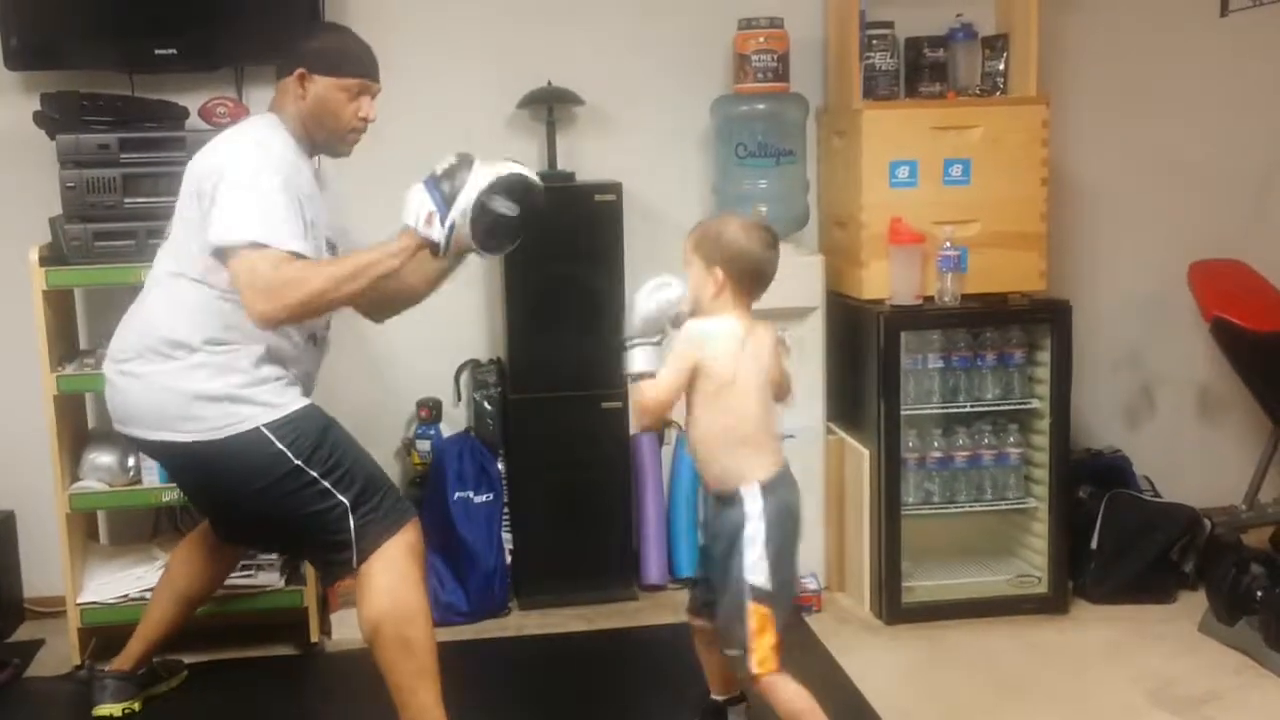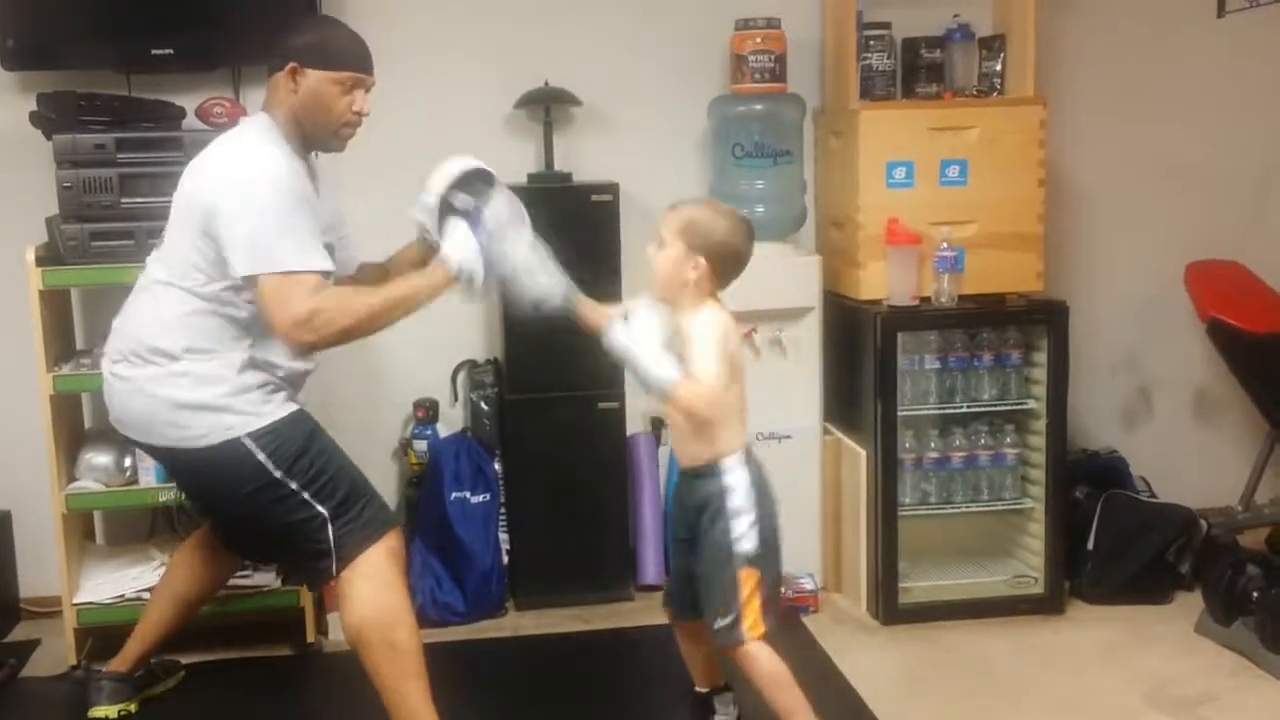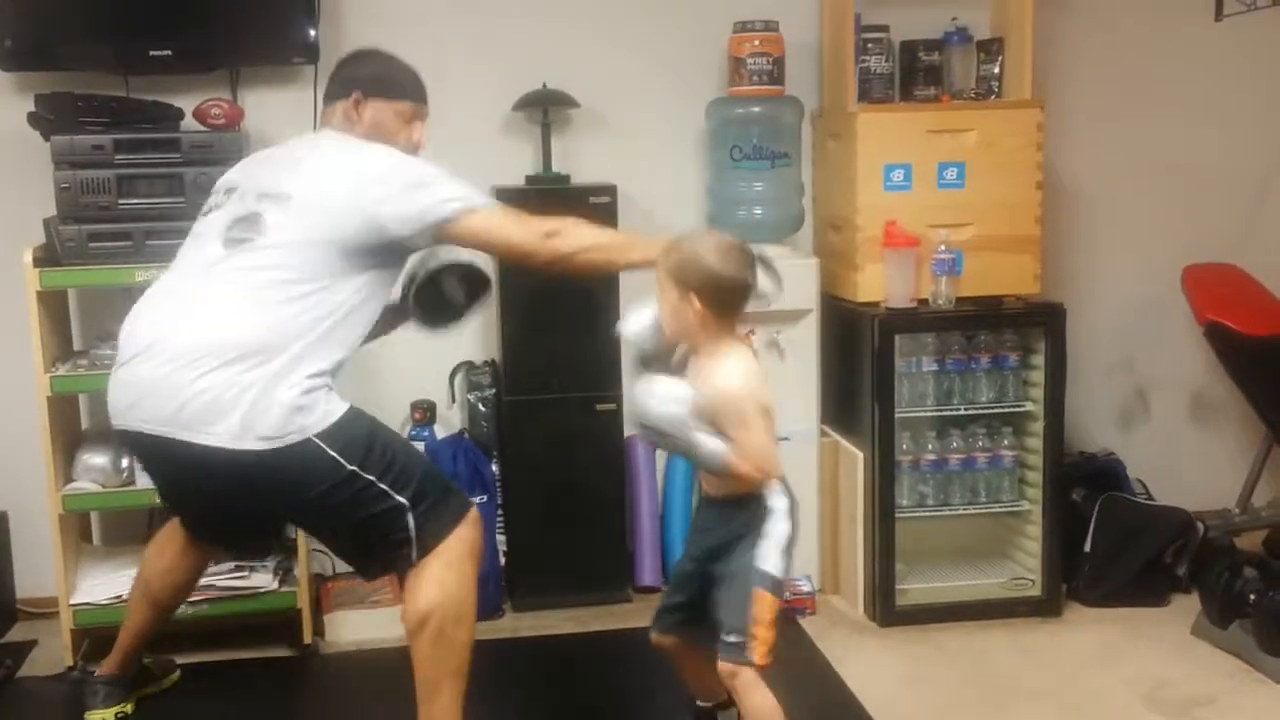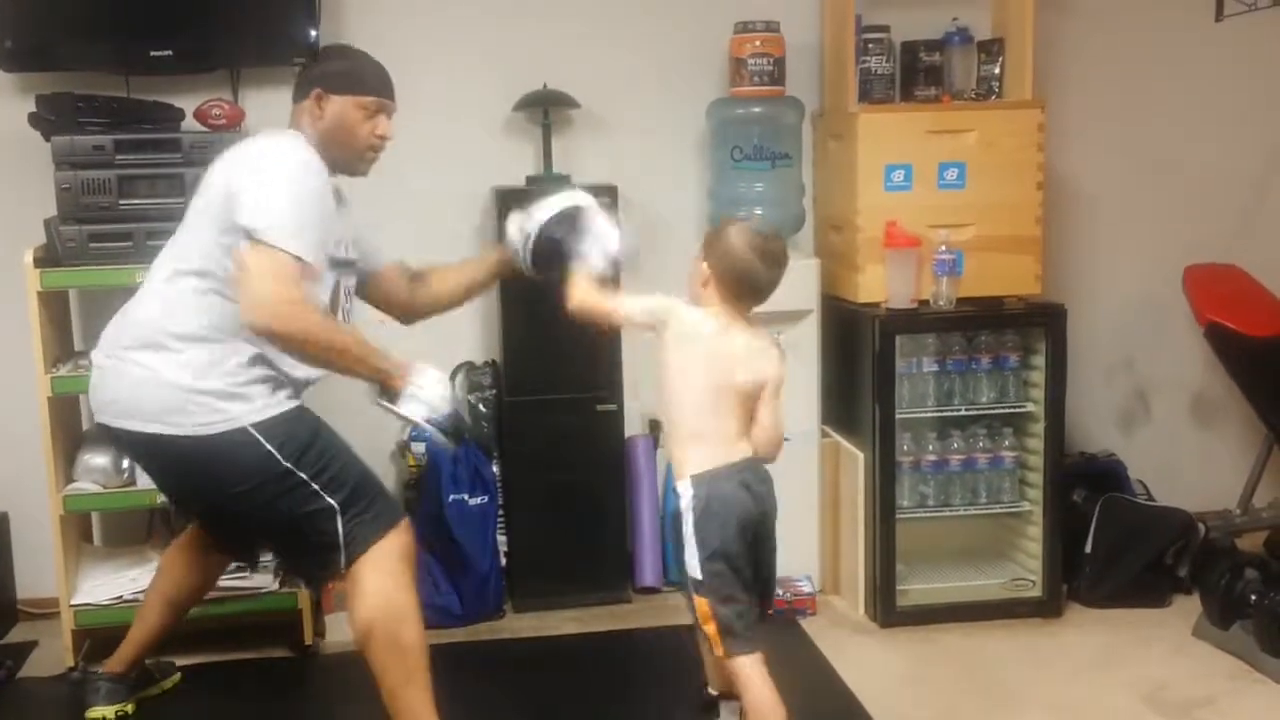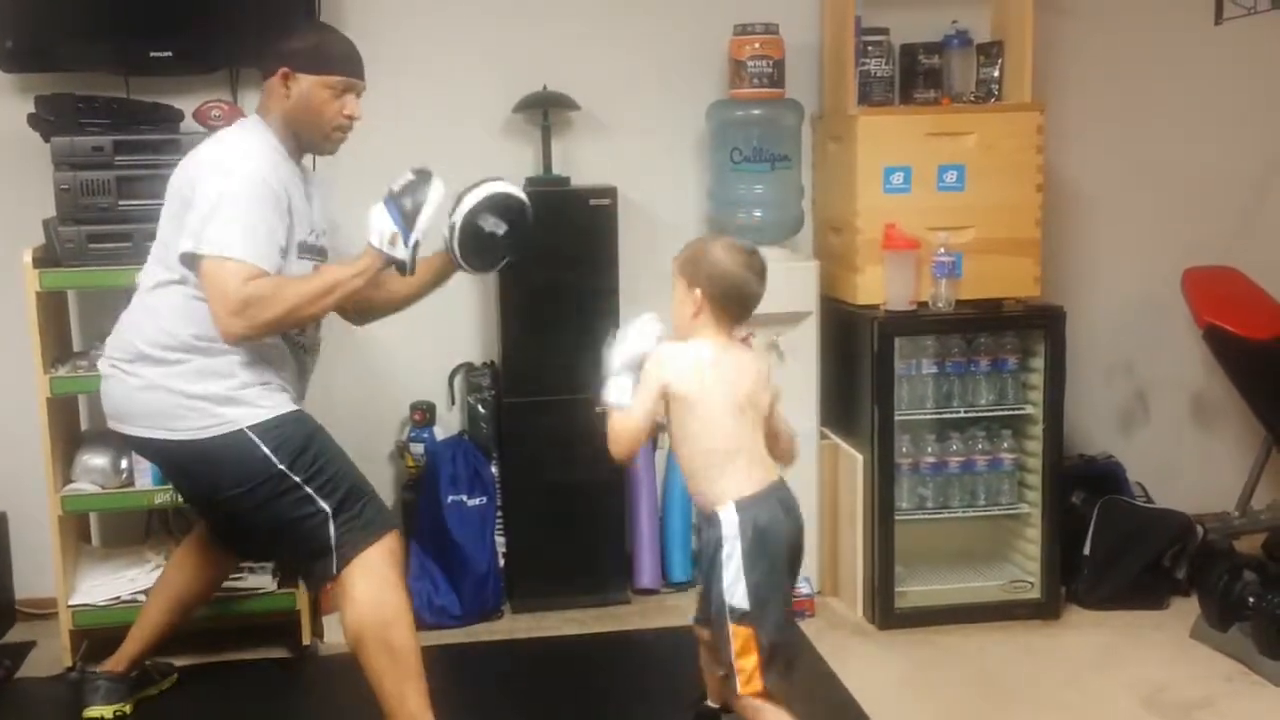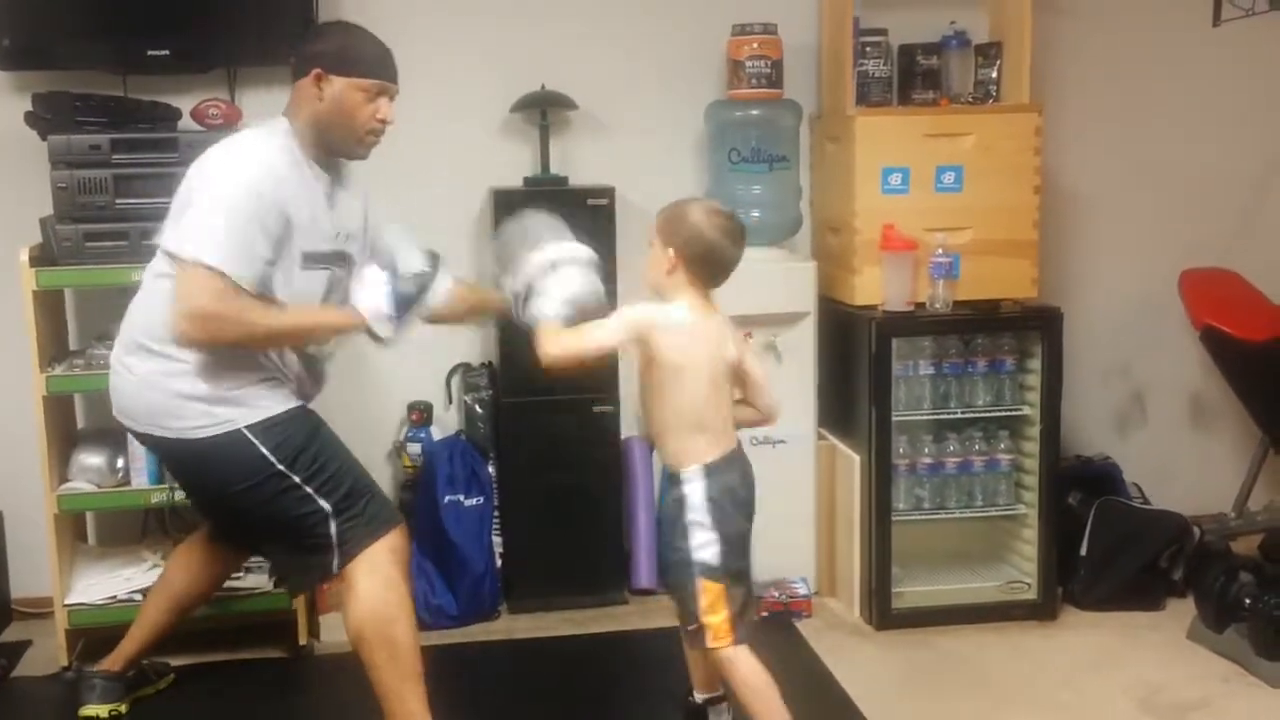
dt=0.4s
person 1, frame 1
left shoulder: (292, 168)
right shoulder: (259, 157)
left elbow: (369, 300)
right elbow: (273, 298)
left wrist: (453, 244)
right wrist: (411, 239)
left hip: (169, 388)
right hip: (210, 394)
left knee: (236, 524)
right knee: (389, 539)
person 1, frame 2
left shoulder: (291, 168)
right shoulder: (255, 170)
left elbow: (330, 293)
right elbow: (304, 323)
left wrist: (430, 246)
right wrist: (444, 273)
left hip: (175, 389)
right hip: (198, 395)
left knee: (241, 526)
right knee: (371, 546)
person 1, frame 3
left shoulder: (259, 169)
right shoulder: (380, 174)
right elbow: (535, 239)
left wrist: (404, 306)
right wrist: (662, 252)
right hip: (244, 410)
left knee: (203, 524)
right knee: (450, 536)
person 1, frame 4
left shoulder: (314, 191)
right shoulder: (288, 167)
left elbow: (407, 294)
right elbow: (276, 309)
left wrist: (509, 255)
right wrist: (400, 378)
right hip: (199, 397)
left knee: (222, 527)
right knee: (380, 544)
person 1, frame 5
left shoulder: (283, 170)
right shoulder: (244, 165)
left elbow: (345, 303)
right elbow: (244, 313)
left wrist: (451, 255)
right wrist: (376, 255)
left hip: (159, 391)
right hip: (202, 398)
left knee: (234, 527)
right knee: (369, 546)
person 1, frame 6
left shoulder: (334, 185)
right shoulder: (251, 169)
left elbow: (414, 286)
right elbow: (200, 316)
left wrist: (502, 292)
right wrist: (350, 313)
left hip: (171, 396)
right hip: (202, 395)
left knee: (239, 529)
right knee: (374, 542)
person 2, frame 1
left shoulder: (696, 336)
right shoulder: (766, 338)
left elbow: (645, 414)
left wrist: (642, 343)
left hip: (754, 509)
right hip: (738, 505)
left knee: (760, 666)
right knee: (705, 619)
person 2, frame 2
left shoulder: (710, 326)
right shoulder: (683, 314)
left elbow: (702, 405)
right elbow: (613, 322)
left wrist: (649, 360)
right wrist: (560, 293)
left hip: (728, 486)
right hip: (694, 482)
left knee: (742, 638)
right knee: (684, 608)
person 2, frame 3
left shoulder: (732, 379)
right shoulder: (709, 347)
left elbow: (760, 471)
left wrist: (697, 448)
left hip: (756, 520)
right hip: (712, 513)
left knee: (732, 665)
right knee: (670, 632)
person 2, frame 4
left shoulder: (675, 315)
right shoulder: (767, 351)
left elbow: (583, 302)
right elbow: (768, 445)
left wrist: (588, 253)
left hip: (704, 497)
right hip: (752, 485)
left knee: (736, 647)
right knee: (729, 625)
person 2, frame 5
left shoulder: (667, 359)
right shoulder: (756, 364)
left elbow: (622, 443)
right elbow: (786, 451)
left wrist: (618, 372)
left hip: (742, 527)
right hip: (773, 511)
right knee: (711, 631)
person 2, frame 6
left shoulder: (648, 320)
right shoulder: (725, 330)
left elbow: (555, 350)
right elbow: (765, 410)
left hip: (700, 493)
right hip: (725, 475)
left knee: (723, 641)
right knee: (695, 615)
